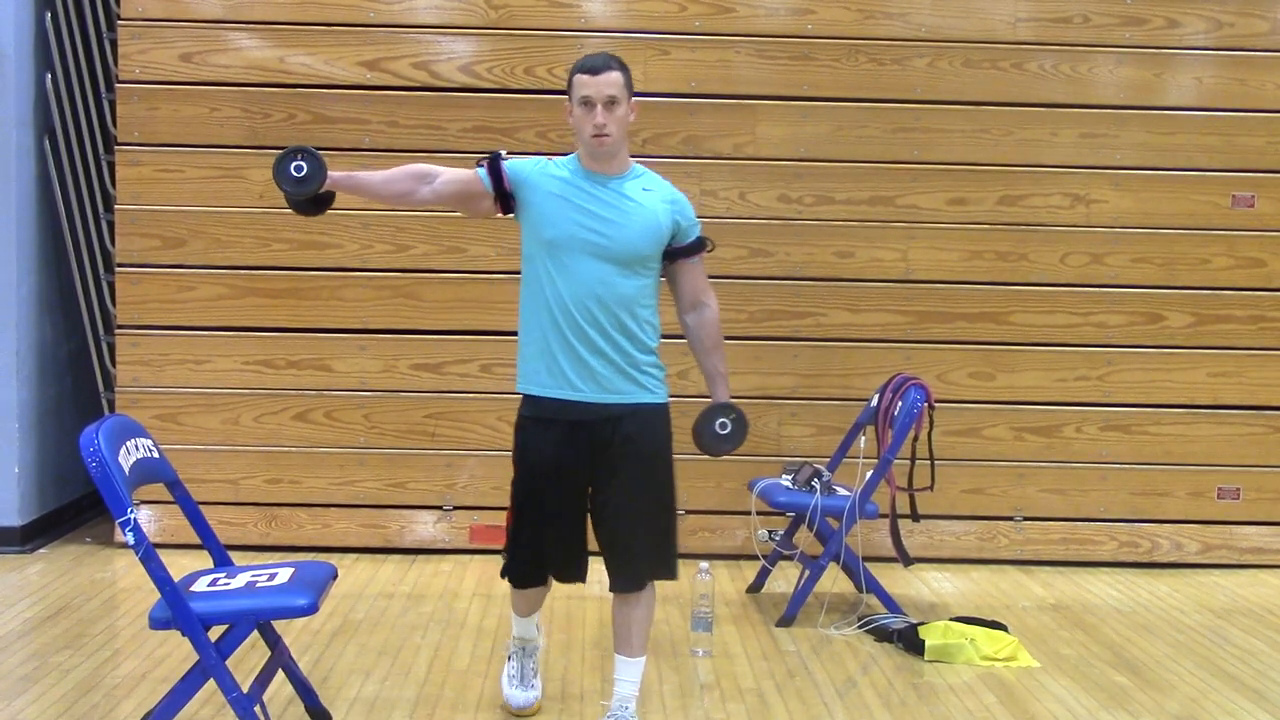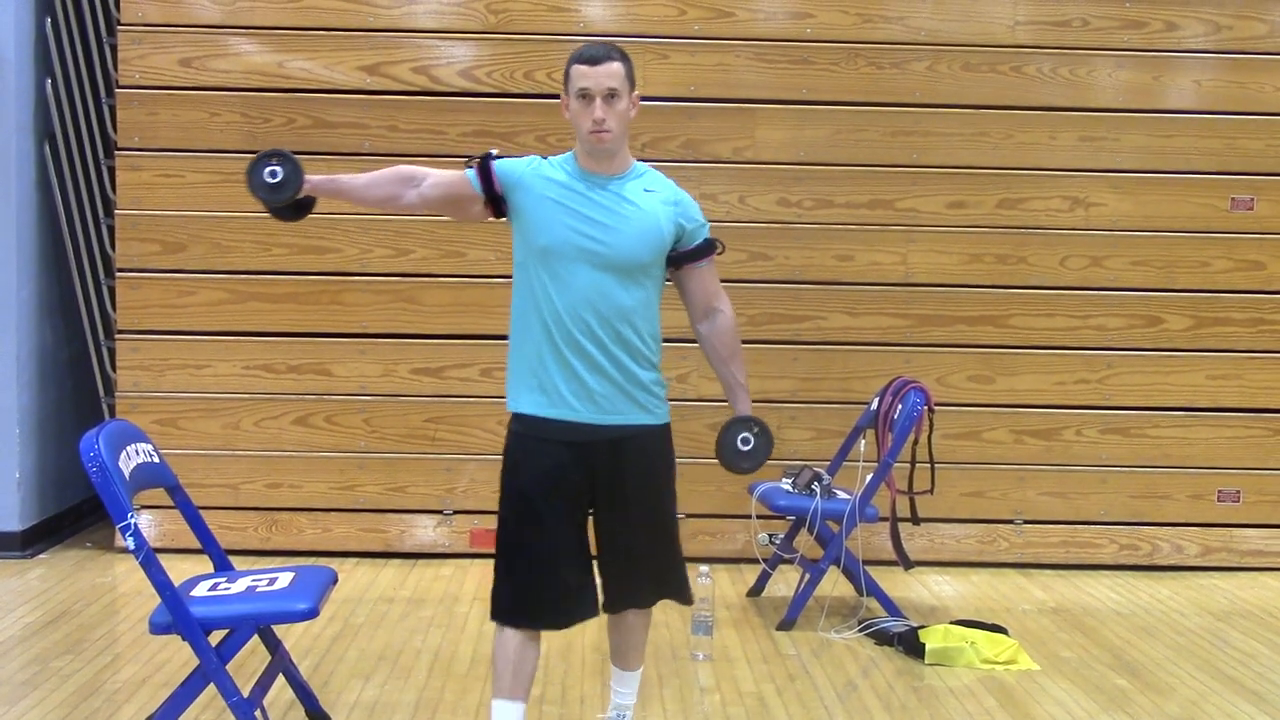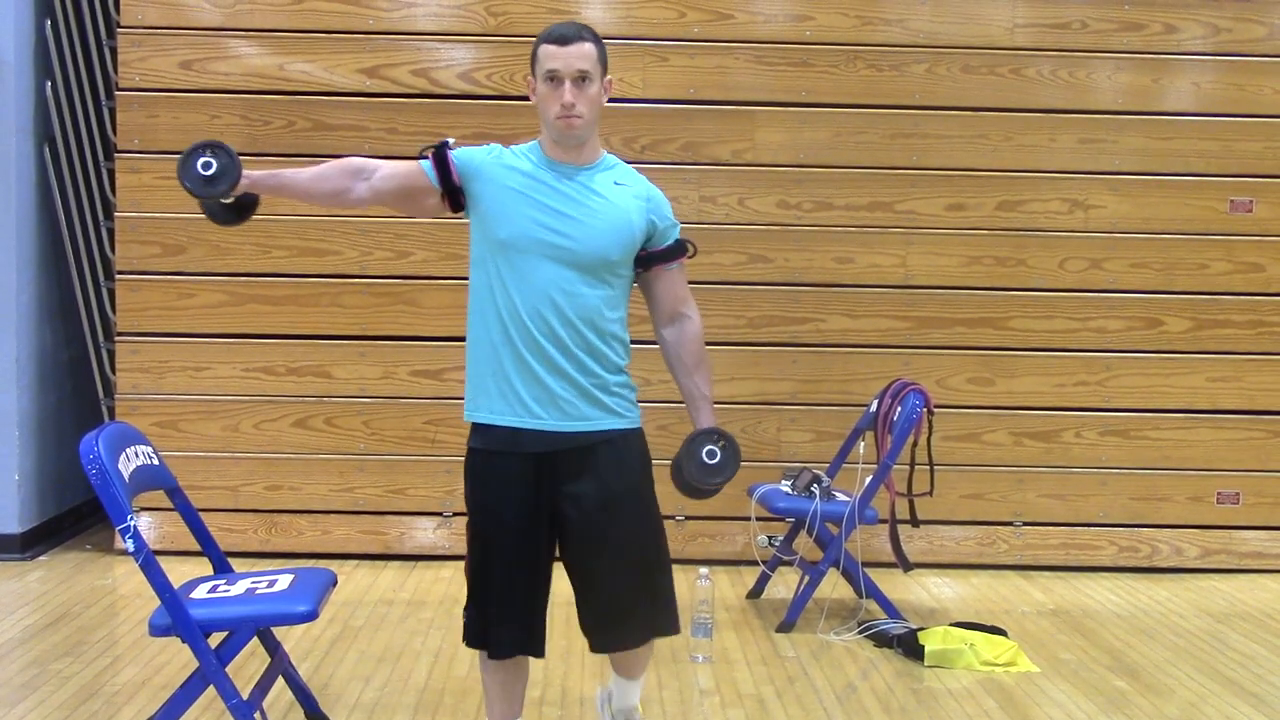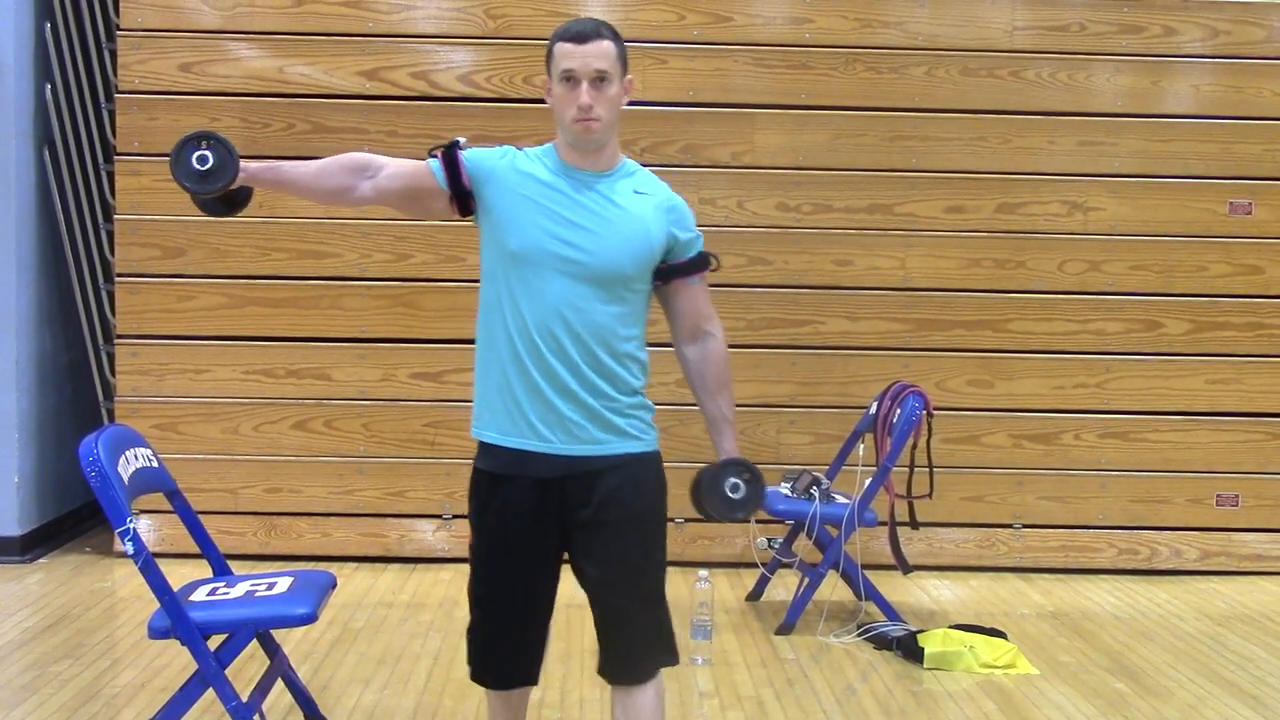
dt=0.4s
person 1, frame 1
left shoulder: (668, 204)
right shoulder: (532, 180)
left elbow: (698, 307)
right elbow: (430, 184)
left wrist: (720, 394)
right wrist: (337, 180)
left hip: (638, 410)
right hip: (550, 407)
left knee: (636, 565)
right knee: (534, 556)
right ankle: (525, 645)
person 1, frame 2
left shoulder: (672, 205)
right shoulder: (524, 181)
left elbow: (711, 314)
right elbow: (414, 187)
left wrist: (741, 406)
right wrist: (316, 184)
left hip: (637, 428)
right hip: (542, 427)
left knee: (633, 588)
right knee: (524, 596)
person 1, frame 3
left shoulder: (643, 201)
right shoulder: (485, 171)
left elbow: (678, 320)
right elbow: (367, 179)
left wrist: (705, 422)
right wrist: (253, 180)
left hip: (607, 437)
right hip: (503, 437)
left knee: (629, 612)
right knee: (503, 621)
person 1, frame 4
left shoulder: (664, 209)
right shoulder: (496, 175)
left elbow: (700, 337)
right elbow: (368, 178)
left wrist: (727, 448)
right wrist: (249, 172)
left hip: (622, 461)
right hip: (512, 457)
left knee: (637, 651)
right knee: (505, 645)
